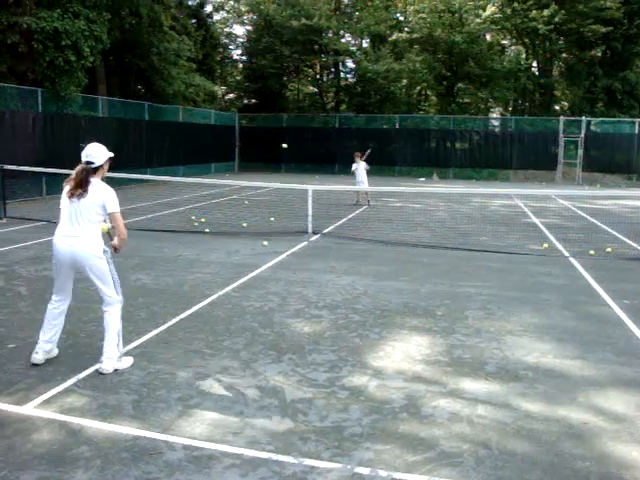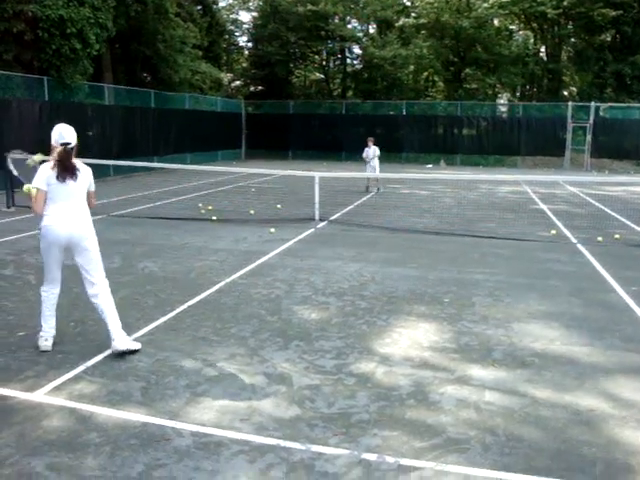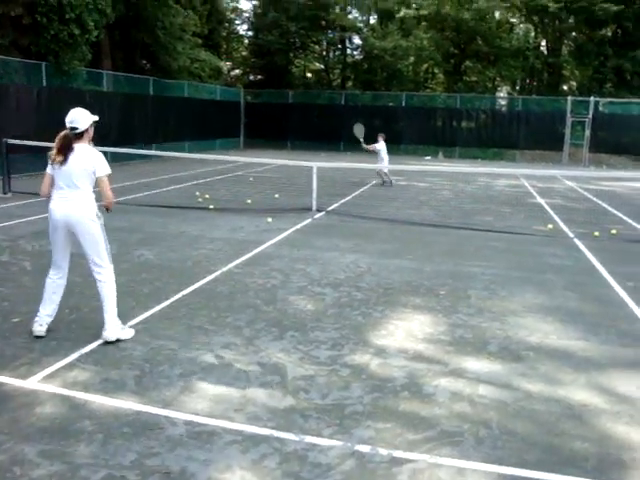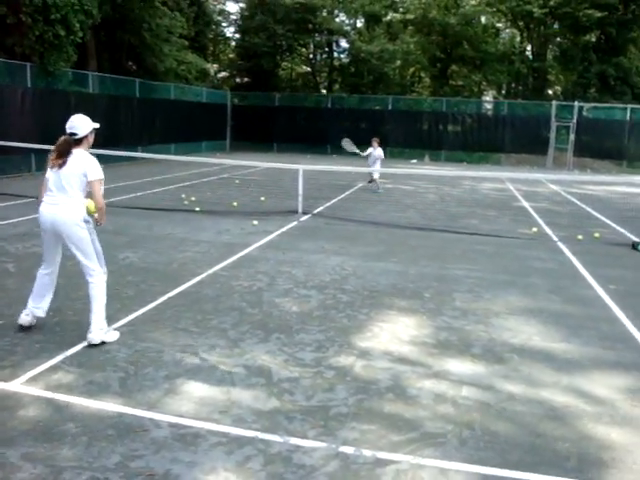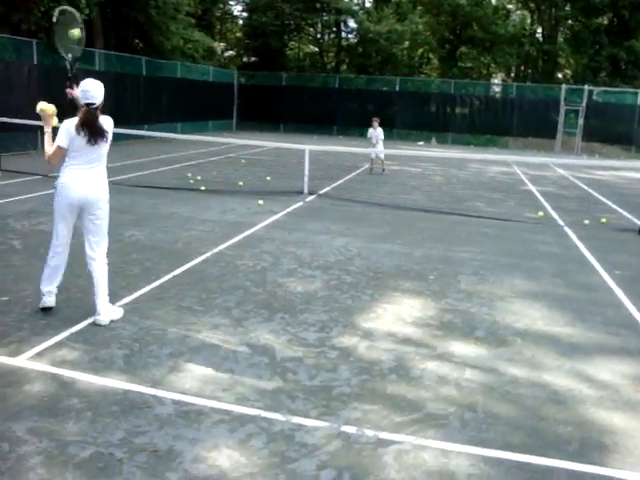
dt=0.5s
person 1, frame 1
left shoulder: (69, 187)
right shoulder: (106, 191)
left elbow: (70, 221)
right elbow: (121, 233)
right wrist: (117, 244)
left hip: (61, 245)
right hip: (89, 249)
left knee: (59, 298)
right knee: (112, 301)
left ankle: (43, 349)
right ankle: (110, 359)
person 1, frame 2
left shoulder: (45, 169)
right shoulder: (85, 170)
left elbow: (38, 209)
left wrist: (41, 202)
left hip: (53, 229)
right hip: (81, 229)
left knee: (51, 284)
right knee: (98, 285)
left ankle: (46, 337)
right ankle: (118, 338)
person 1, frame 3
left shoulder: (57, 155)
right shoulder: (94, 156)
left elbow: (45, 191)
right elbow: (108, 197)
right wrist: (108, 206)
left hip: (58, 212)
right hip: (84, 214)
left knee: (58, 269)
right knee: (103, 270)
left ankle: (41, 322)
right ankle: (111, 327)
person 1, frame 4
left shoulder: (56, 158)
right shoulder: (90, 162)
left elbow: (44, 194)
right elbow: (99, 204)
right wrist: (100, 218)
left hip: (47, 215)
right hip: (71, 219)
left knee: (48, 266)
right knee: (96, 273)
left ankle: (30, 313)
right ankle: (97, 330)
person 1, frame 5
left shoulder: (70, 126)
right shoulder: (108, 124)
left elbow: (51, 160)
left wrist: (48, 129)
right wrist: (80, 97)
left hip: (69, 188)
right hip: (96, 192)
left knee: (59, 244)
right knee: (96, 252)
left ankle: (48, 294)
right ankle: (103, 310)
